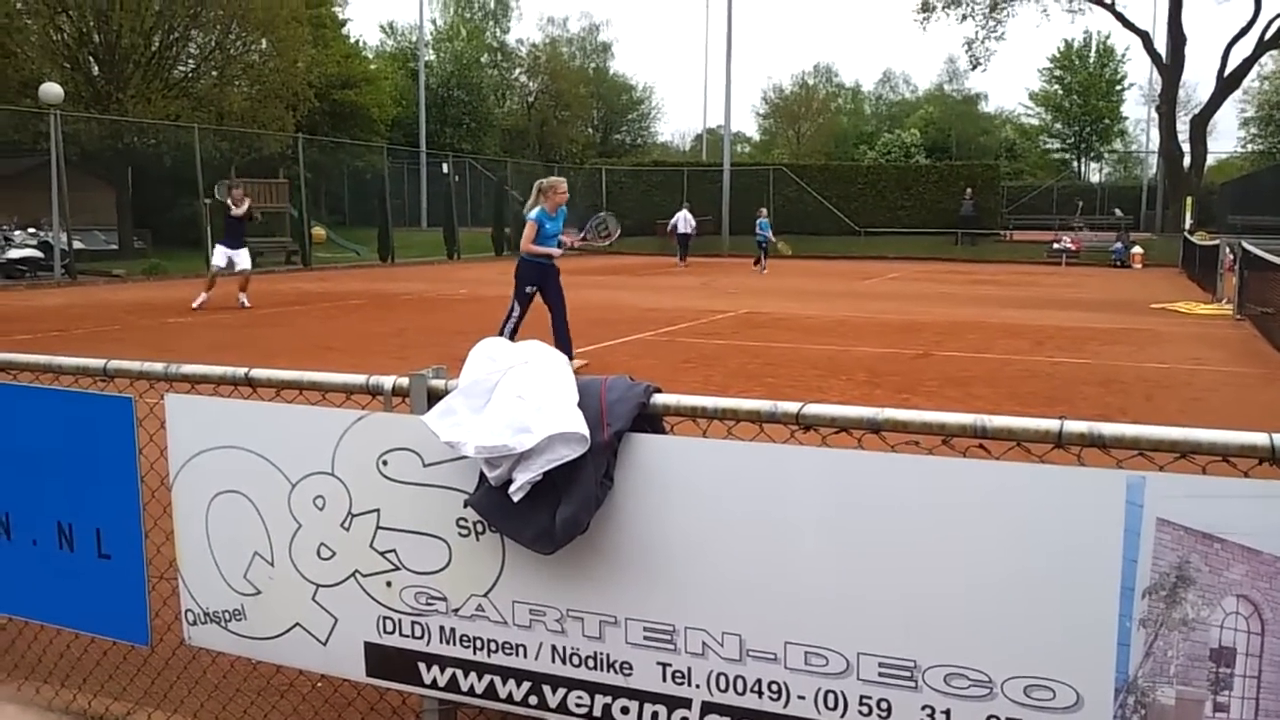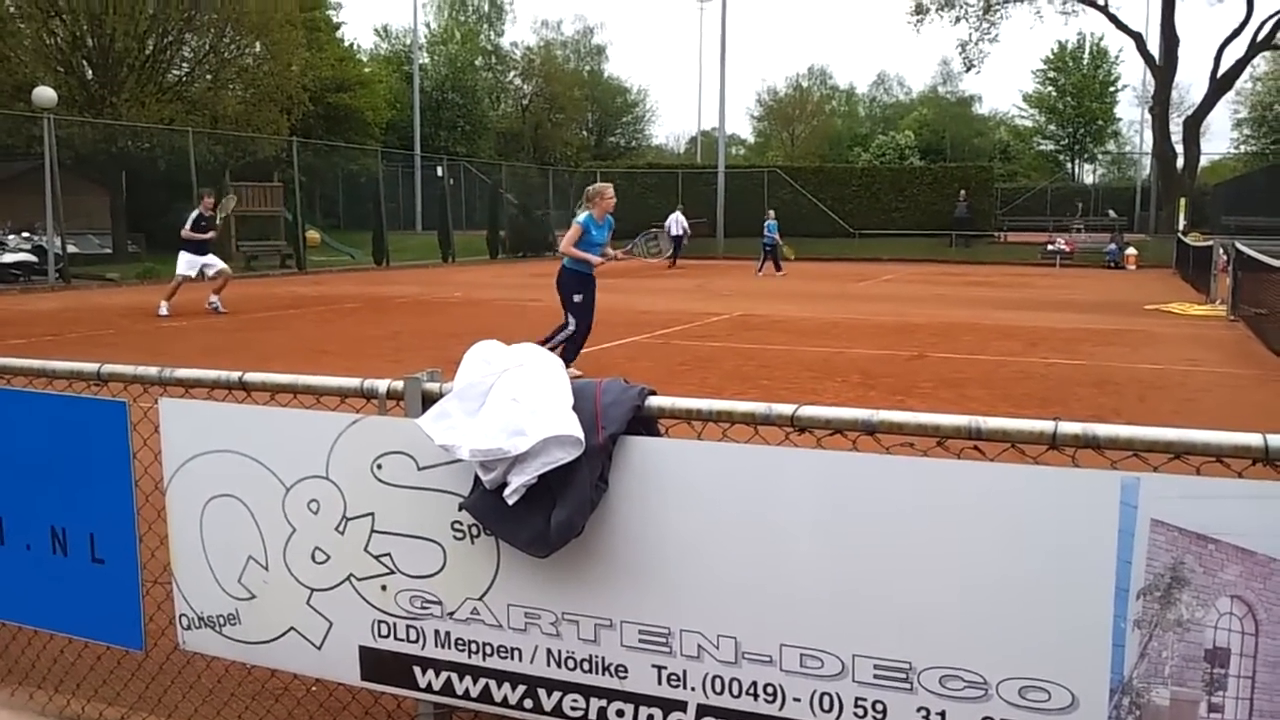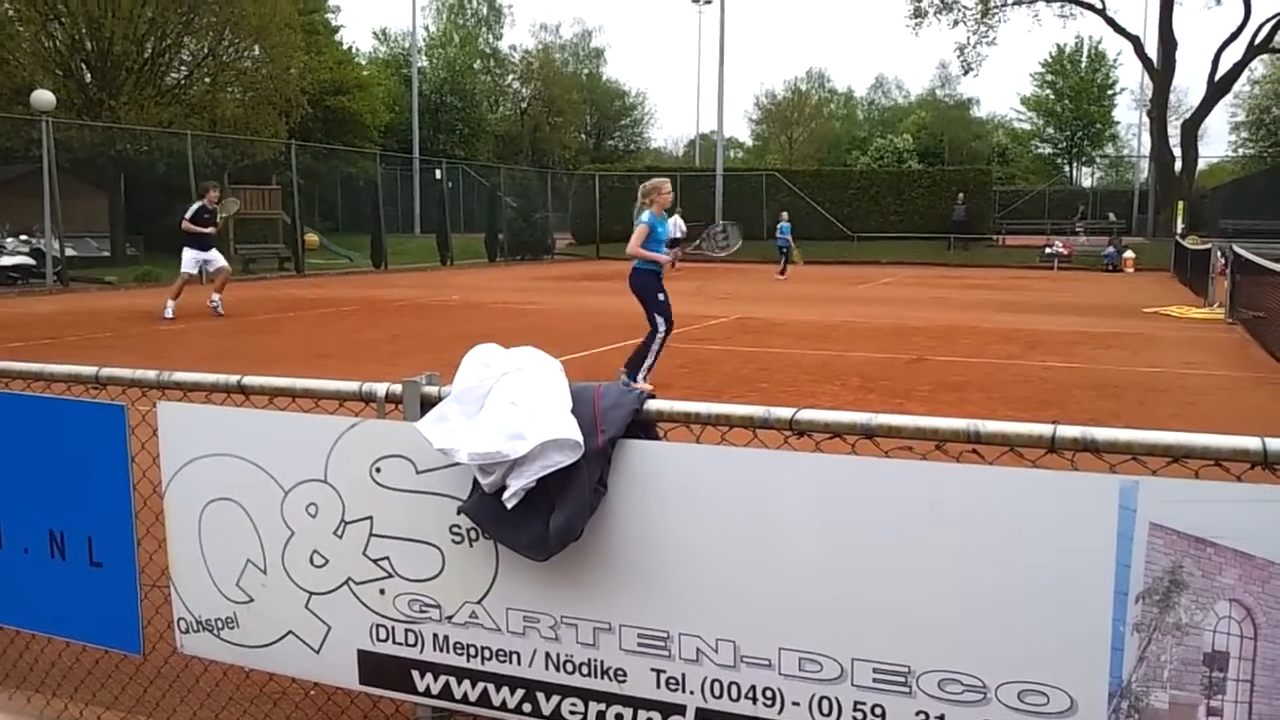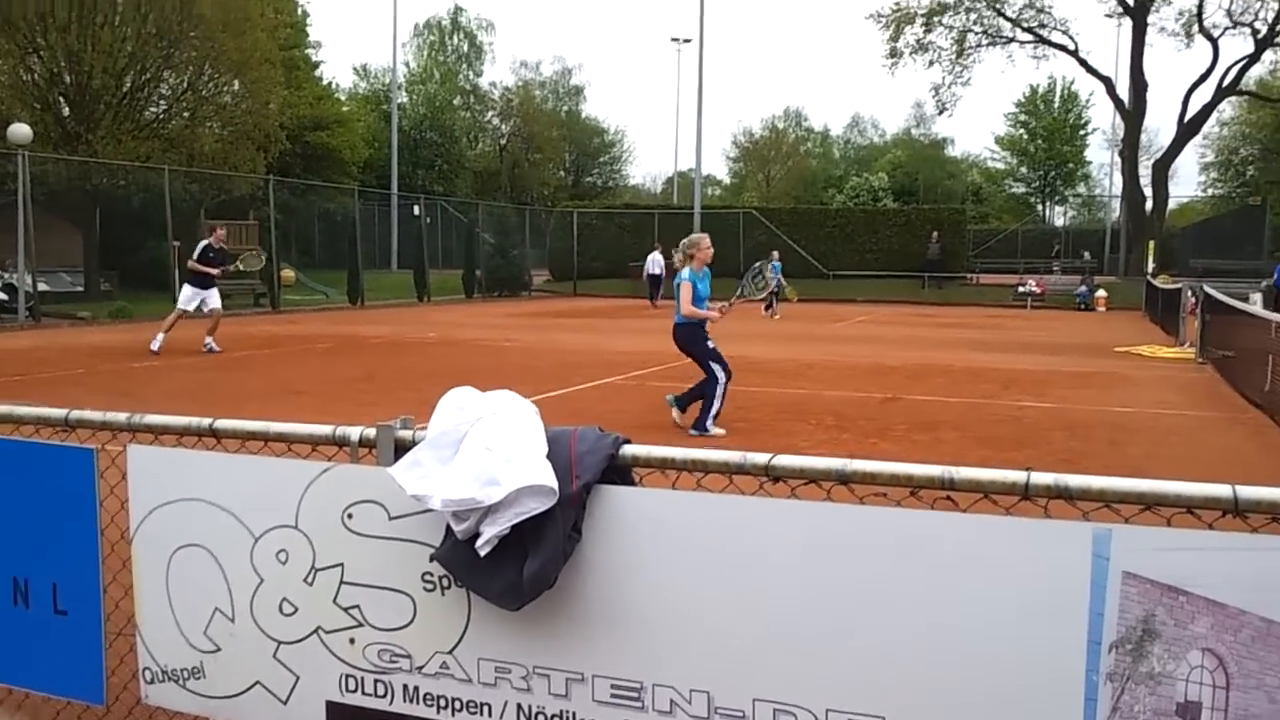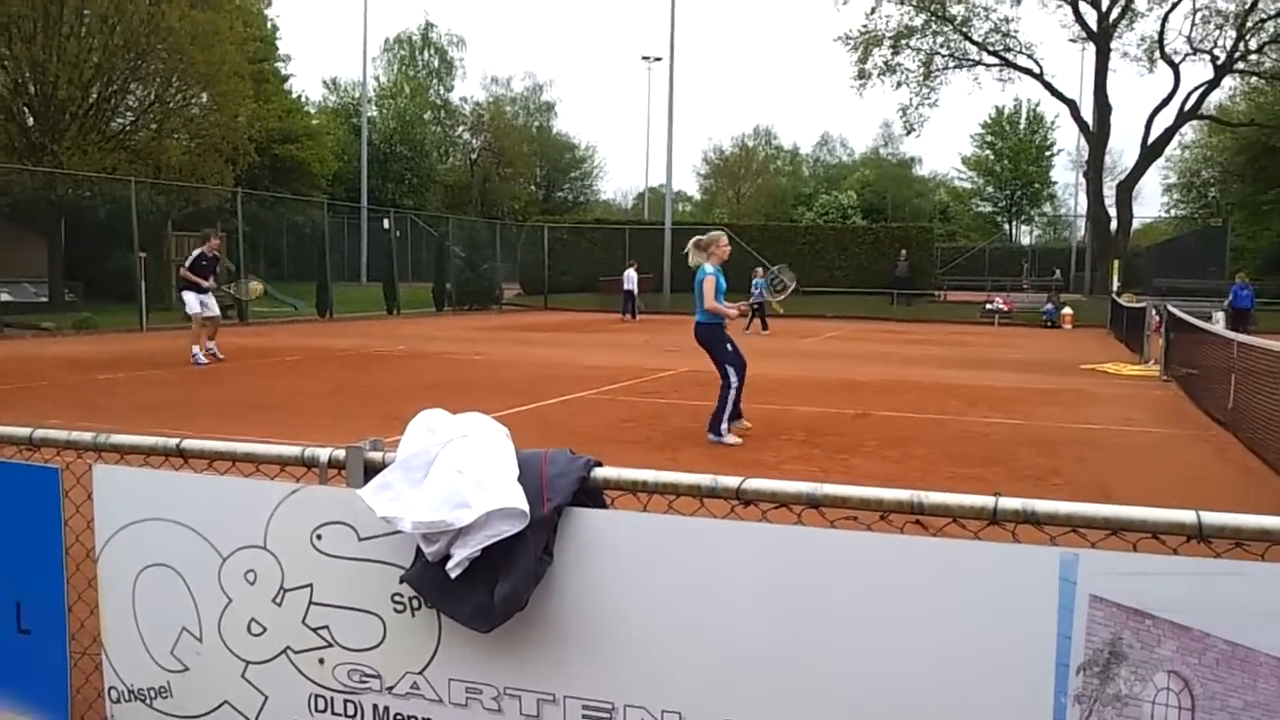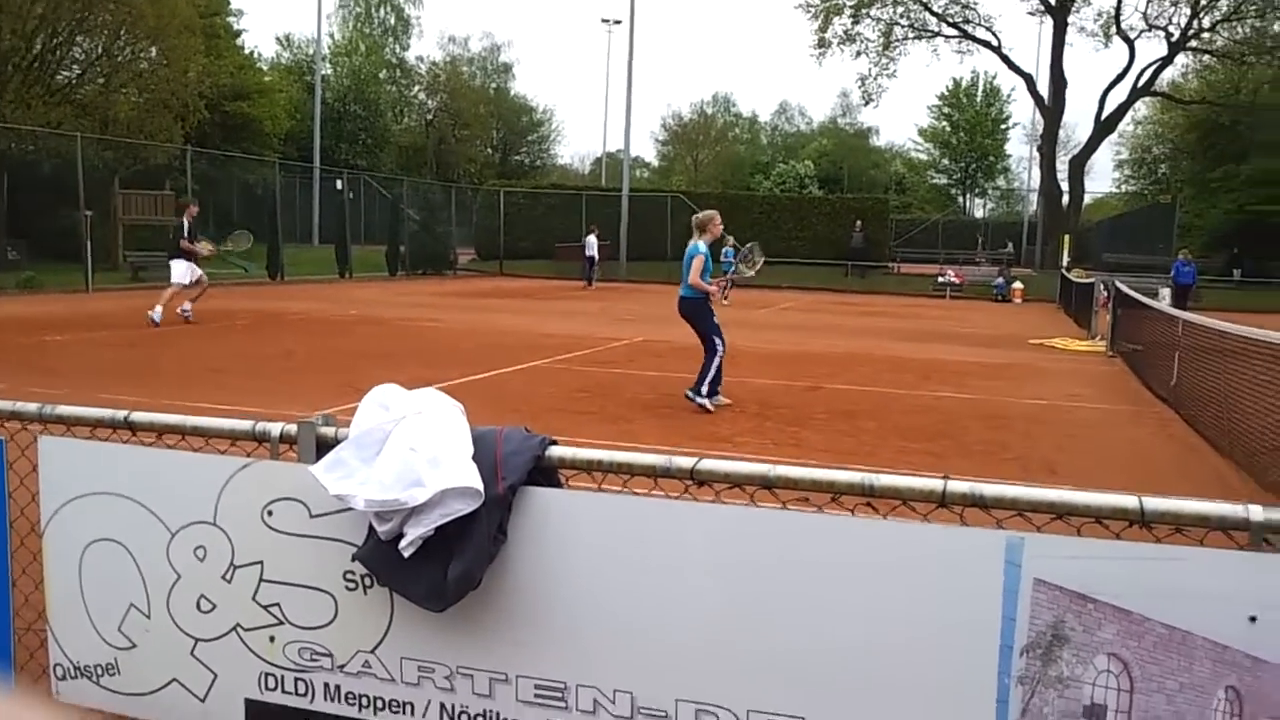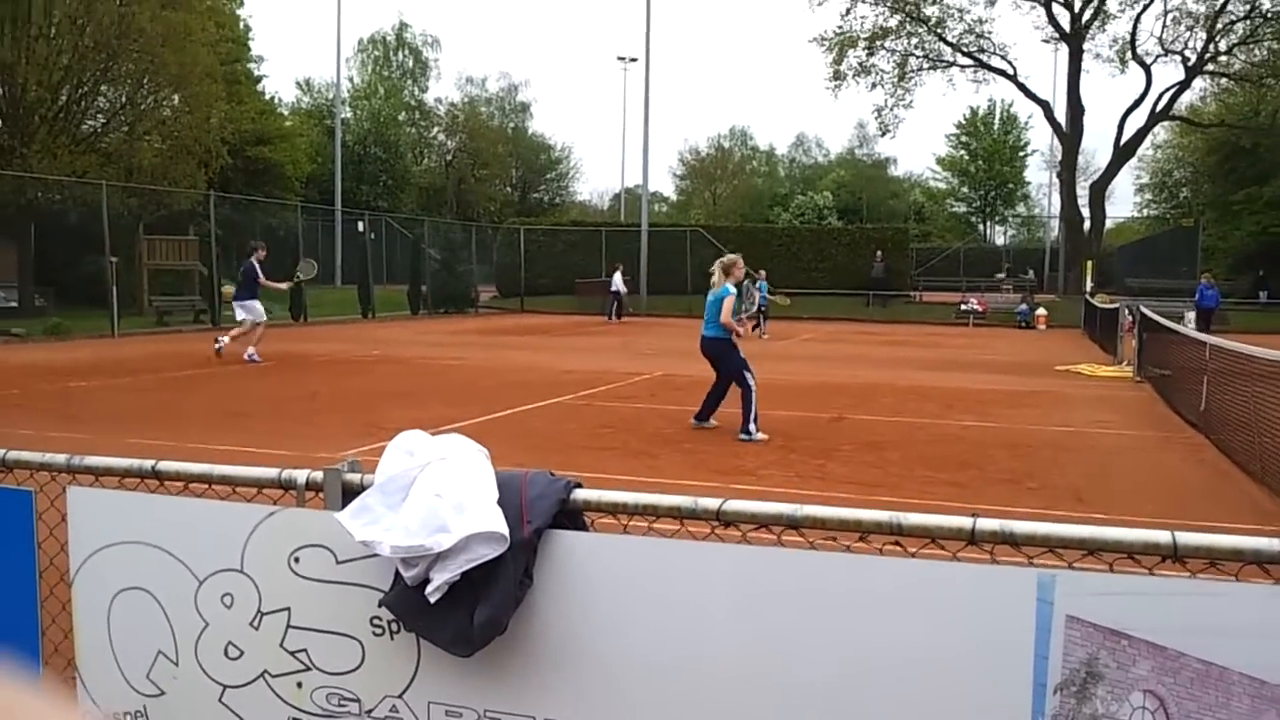
dt=0.3s
person 1, frame 1
left shoulder: (561, 212)
right shoulder: (536, 216)
right elbow: (524, 247)
left wrist: (566, 240)
right wrist: (551, 251)
left hip: (548, 269)
right hip: (530, 268)
left knee: (559, 311)
right knee: (518, 311)
left ankle: (567, 358)
person 1, frame 2
left shoulder: (608, 221)
right shoulder: (583, 221)
right elbow: (564, 248)
left wrist: (613, 254)
right wrist: (590, 257)
left hip: (587, 278)
right hip: (571, 277)
left knee: (584, 324)
right knee: (572, 325)
left ankle: (564, 363)
person 1, frame 3
left shoulder: (662, 218)
right shoulder: (646, 219)
right elbow: (632, 250)
left wrist: (669, 253)
right wrist: (658, 257)
left hip: (653, 277)
right hip: (643, 277)
left knee: (663, 326)
right knee: (661, 327)
left ankle: (633, 371)
right ankle: (633, 376)
person 1, frame 4
left shoulder: (705, 273)
right shoulder: (686, 276)
right elbow: (686, 310)
left wrist: (715, 308)
right wrist: (710, 315)
left hip: (696, 331)
right hip: (687, 332)
left knee: (721, 375)
right knee: (719, 375)
left ankle: (679, 402)
right ankle: (703, 425)
person 1, frame 5
left shoulder: (714, 270)
right shoulder: (709, 272)
right elbow: (709, 304)
left wrist: (732, 307)
right wrist: (729, 312)
left hip: (713, 328)
right hip: (709, 330)
left knee: (739, 367)
right knee: (731, 378)
left ankle: (733, 418)
right ankle: (719, 431)
person 1, frame 6
left shoulder: (699, 246)
right shoulder: (701, 249)
right elbow: (692, 280)
left wrist: (711, 283)
right wrist: (710, 290)
left hip: (691, 303)
right hip: (694, 304)
left knee: (714, 346)
right knee: (717, 348)
left ankle: (711, 393)
right ankle: (699, 392)
person 1, frame 7
left shoulder: (716, 289)
right shoulder: (730, 291)
right elbow: (724, 320)
left wrist: (732, 324)
right wrist: (736, 329)
left hip: (708, 342)
right hip: (720, 343)
left knee: (724, 379)
right knee: (747, 384)
left ankle: (701, 417)
right ankle: (749, 430)
